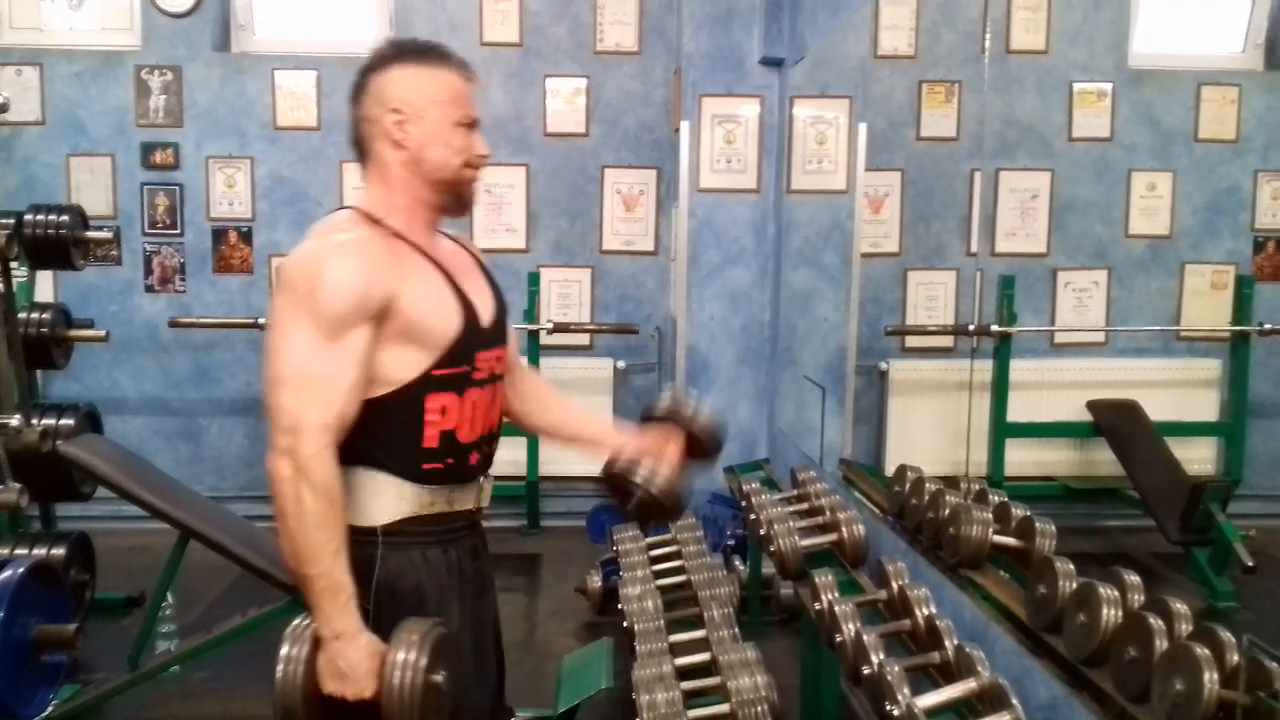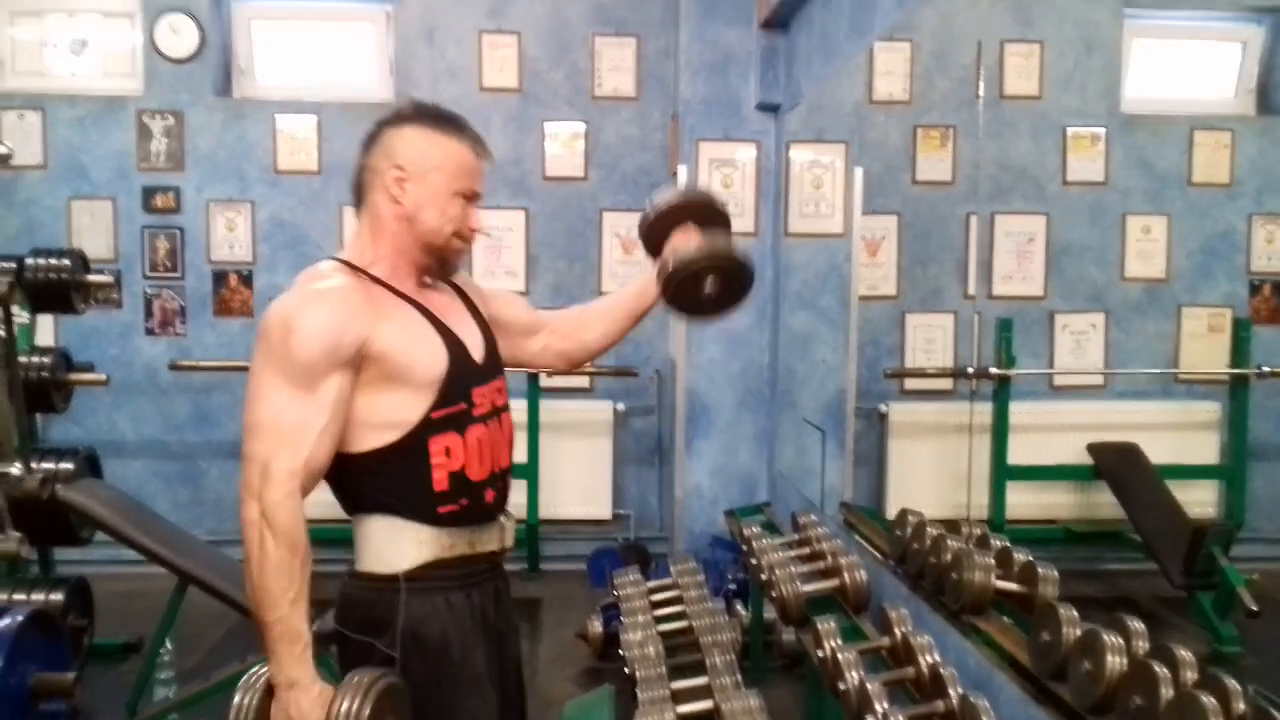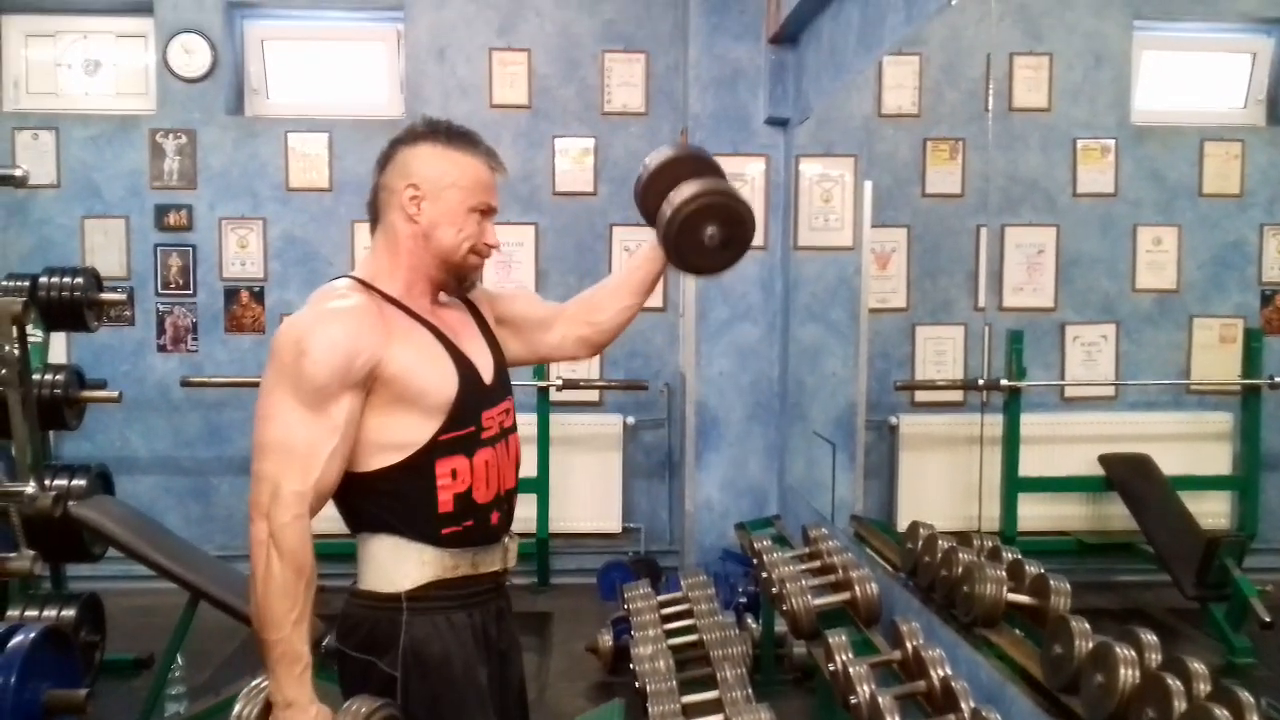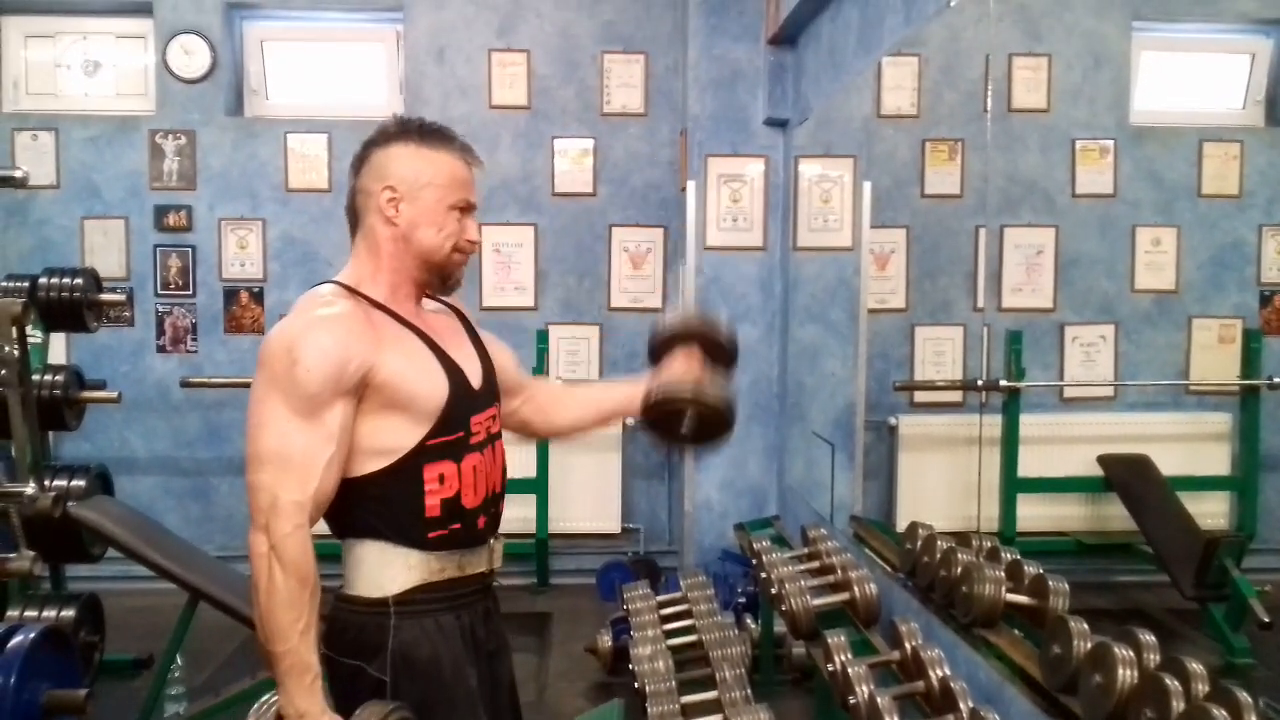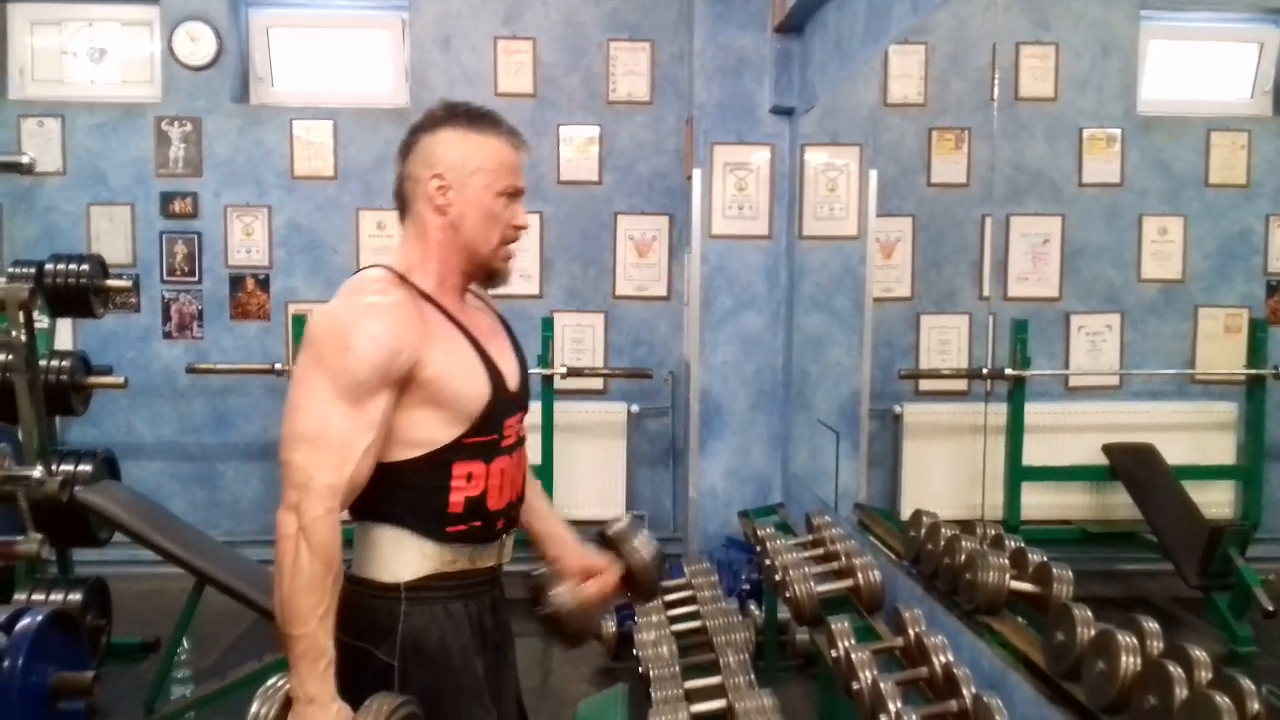
dt=0.3s
person 1, frame 1
left shoulder: (452, 255)
right shoulder: (344, 259)
left elbow: (508, 382)
right elbow: (297, 453)
left wrist: (622, 440)
right wrist: (341, 627)
left hip: (455, 552)
right hip: (388, 568)
person 1, frame 2
left shoulder: (453, 298)
right shoulder: (325, 311)
left elbow: (556, 337)
right elbow: (270, 497)
left wrist: (663, 275)
left hip: (483, 595)
right hip: (408, 614)
person 1, frame 3
left shoulder: (468, 312)
right shoulder: (337, 330)
left elbow: (575, 327)
right elbow: (278, 516)
left wrist: (665, 244)
left hip: (485, 612)
right hip: (409, 631)
person 1, frame 4
left shoulder: (447, 322)
right shoulder: (325, 335)
left elbow: (536, 405)
right elbow: (277, 528)
left wrist: (655, 385)
left hip: (472, 613)
right hip: (399, 635)
person 1, frame 5
left shoulder: (471, 314)
right shoulder: (375, 321)
right elbow: (306, 511)
left wrist: (570, 552)
left hip: (475, 609)
right hip: (405, 627)
